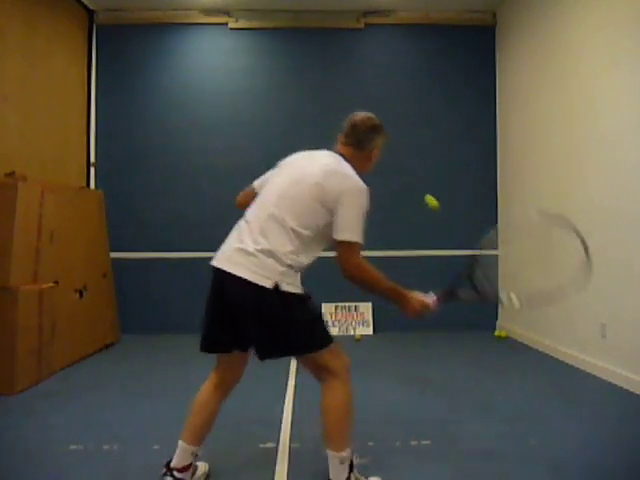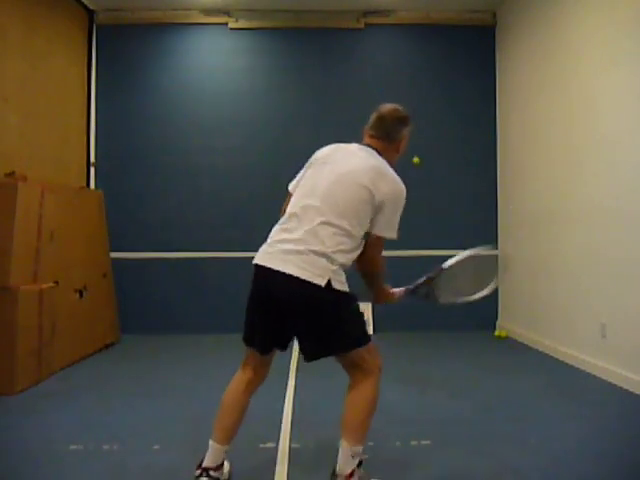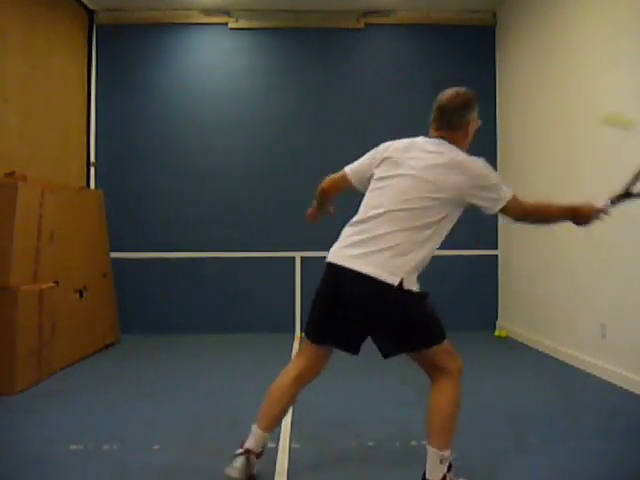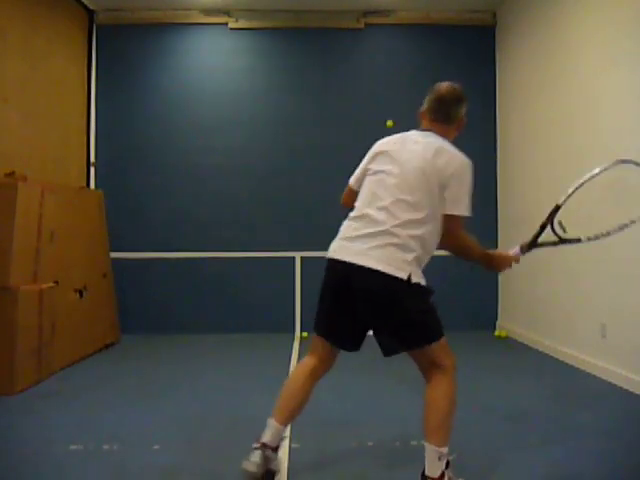
dt=0.5s
person 1, frame 1
left shoulder: (298, 158)
right shoulder: (353, 188)
left elbow: (244, 200)
right elbow: (352, 267)
right wrist: (404, 298)
left hip: (227, 269)
right hip: (267, 284)
left knee: (224, 374)
right knee: (334, 372)
person 1, frame 2
left shoulder: (326, 153)
right shoulder: (392, 186)
right elbow: (370, 259)
right wrist: (381, 291)
left hip: (268, 267)
right hip: (316, 283)
left knee: (252, 370)
right knee: (367, 369)
person 1, frame 3
left shoulder: (393, 149)
right shoulder: (470, 170)
left elbow: (329, 186)
right elbow: (519, 211)
left wrist: (318, 207)
right wrist: (574, 212)
left hip: (340, 267)
right hip: (387, 283)
left knee: (305, 364)
right knee: (447, 370)
person 1, frame 4
left shoulder: (385, 145)
right shoulder: (457, 163)
left elbow: (348, 201)
right elbow: (451, 238)
right wrist: (493, 259)
left hip: (343, 261)
right hip: (392, 276)
left knee: (316, 360)
right knee: (441, 369)
